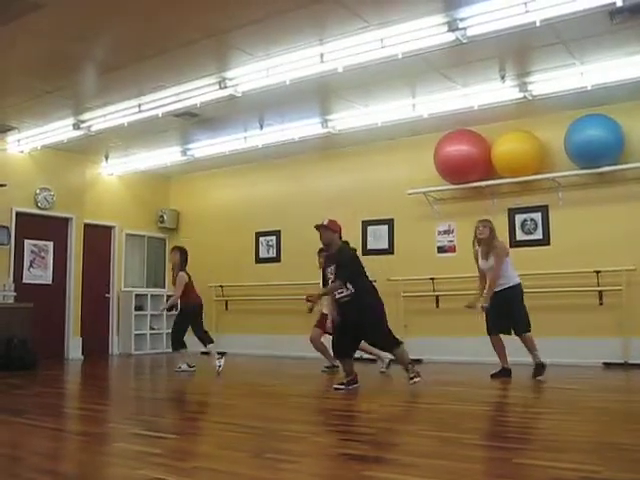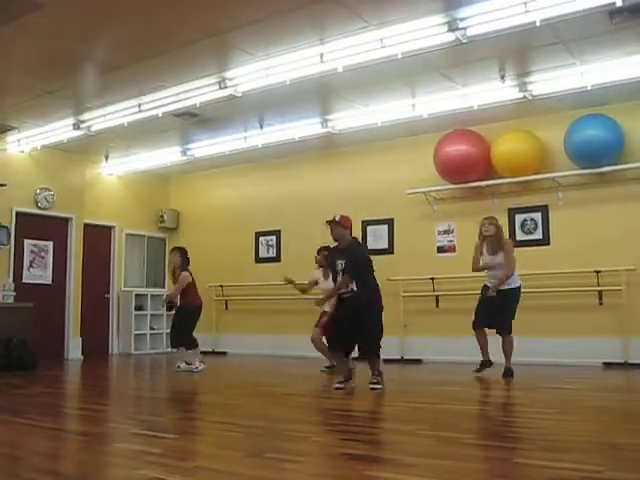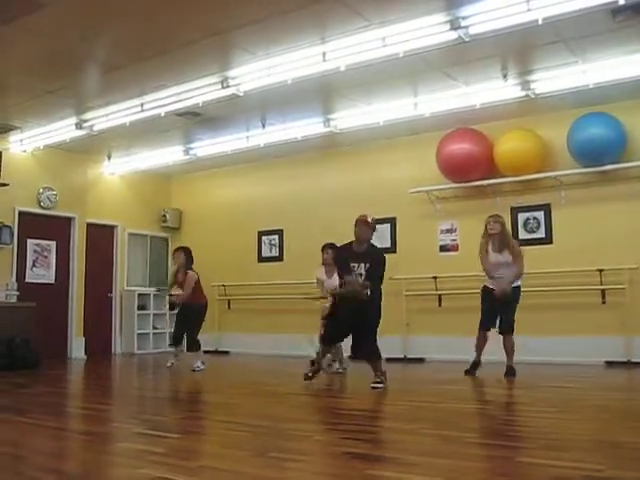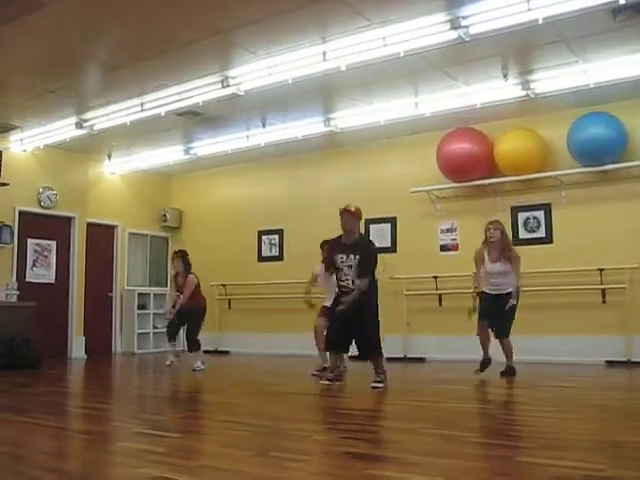
dt=0.2s
person 1, frame 1
left shoulder: (346, 254)
right shoulder: (328, 260)
left elbow: (338, 283)
left wrist: (318, 296)
right wrist: (335, 312)
left hip: (367, 304)
right hip: (347, 307)
left knee: (384, 337)
right knee: (341, 346)
left ankle: (411, 370)
right ankle: (351, 377)
person 1, frame 2
left shoulder: (357, 251)
right shoulder: (335, 252)
left elbow: (347, 280)
left wrist: (326, 297)
left hip: (367, 302)
right hip: (347, 303)
left knee: (369, 341)
right knee: (336, 340)
left ankle: (377, 375)
right ankle: (346, 373)
person 1, frame 3
left shoulder: (377, 256)
right shoulder: (343, 252)
left elbow: (371, 284)
right elbow: (347, 278)
left wrist: (340, 292)
right wrist: (356, 286)
left hip: (368, 305)
right hip: (346, 302)
left knee: (367, 342)
right knee: (329, 334)
left ankle: (380, 374)
right ankle: (317, 364)
person 1, frame 4
left shoulder: (367, 247)
right shoulder: (334, 245)
left elbow: (366, 279)
right elbow: (328, 269)
left wrist: (353, 296)
left hip: (365, 300)
right hip: (343, 297)
left knee: (369, 339)
right knee: (335, 337)
left ankle: (380, 373)
right ankle: (335, 372)
person 2, frame 1
left shoulder: (499, 246)
right shoulder: (477, 251)
left elbow: (496, 274)
left wrist: (487, 297)
right wrist: (477, 297)
left hip: (511, 289)
right hip: (494, 292)
left knee: (521, 329)
right knee: (493, 331)
left ankle: (537, 361)
right ankle: (505, 367)
person 2, frame 2
left shoulder: (506, 244)
right shoulder: (480, 246)
left elbow: (511, 270)
right elbow: (475, 267)
left wrist: (497, 287)
right wrist: (486, 265)
left hip: (510, 289)
right hip: (490, 288)
left knee: (504, 329)
right knee: (478, 324)
left ankle: (508, 366)
right ankle: (486, 359)
person 2, frame 3
left shoulder: (512, 244)
right shoulder: (484, 244)
left elbow: (520, 270)
right elbow: (486, 267)
left wrist: (506, 286)
right wrist: (495, 280)
left hip: (511, 289)
right hip: (491, 289)
left knee: (506, 329)
right knee: (484, 327)
left ankle: (510, 365)
right ankle: (477, 359)
person 2, frame 4
left shoulder: (511, 253)
right shoulder: (481, 253)
left elbow: (517, 276)
right elbow: (477, 276)
left wrist: (513, 298)
left hip: (508, 294)
right hip: (488, 294)
left knee: (502, 333)
right knee: (483, 324)
left ankle: (510, 366)
right ankle: (486, 356)
person 3, frame 1
right shoulder: (324, 273)
left wrist: (331, 320)
left hip: (336, 313)
right hip: (326, 312)
right knee: (314, 338)
left ankle: (383, 357)
right ankle: (333, 363)
person 3, frame 2
right shoulder: (319, 273)
right elbow: (305, 289)
left wrist: (328, 316)
right wrist: (293, 283)
right hip: (328, 310)
right knee: (315, 338)
right ankle: (333, 363)
person 3, frame 3
right shoulder: (320, 272)
right elbow: (323, 292)
right wrist: (329, 293)
right hip: (330, 307)
left ankle: (341, 364)
right ankle: (335, 360)
person 3, frame 4
right shoulder: (319, 269)
right elbow: (310, 284)
right wrist: (307, 297)
right hip: (328, 305)
right knee: (318, 328)
right ankle: (323, 365)
person 4, frame 1
left shoulder: (181, 275)
right shoulder: (175, 272)
left elbow: (177, 295)
left wrist: (166, 306)
left hip: (194, 306)
right hip: (185, 307)
left knee: (199, 331)
right knee: (176, 334)
left ankle: (217, 357)
right ankle: (185, 363)
person 4, frame 2
left shoulder: (185, 274)
right shoulder: (174, 272)
left elbow: (174, 293)
left wrist: (168, 298)
left hip: (193, 306)
right hip: (183, 306)
left knee: (186, 333)
right knee: (175, 333)
left ankle: (198, 362)
right ankle: (185, 362)
person 4, frame 3
left shoulder: (191, 274)
right shoulder: (176, 273)
left elbow: (185, 295)
right elbow: (171, 286)
left wrist: (175, 298)
left hip: (198, 305)
right hip: (186, 305)
left knee: (191, 334)
right knee: (177, 332)
left ankle: (199, 362)
right ankle: (174, 356)
person 4, frame 4
left shoulder: (191, 278)
right shoulder: (175, 277)
left elbow: (184, 298)
right elbow: (178, 295)
left wrist: (174, 312)
right wrist: (171, 309)
left hip: (198, 307)
right hip: (184, 306)
left knee: (191, 335)
right knee: (172, 327)
left ankle: (200, 362)
right ankle: (173, 355)
